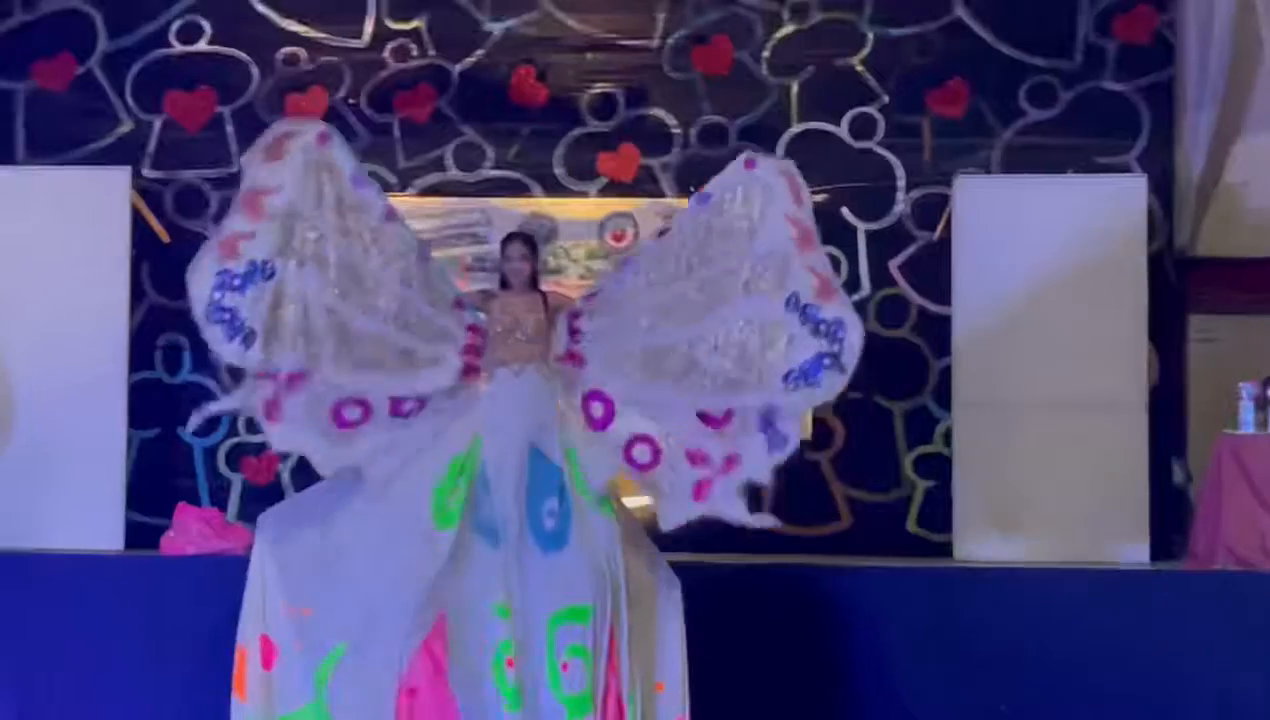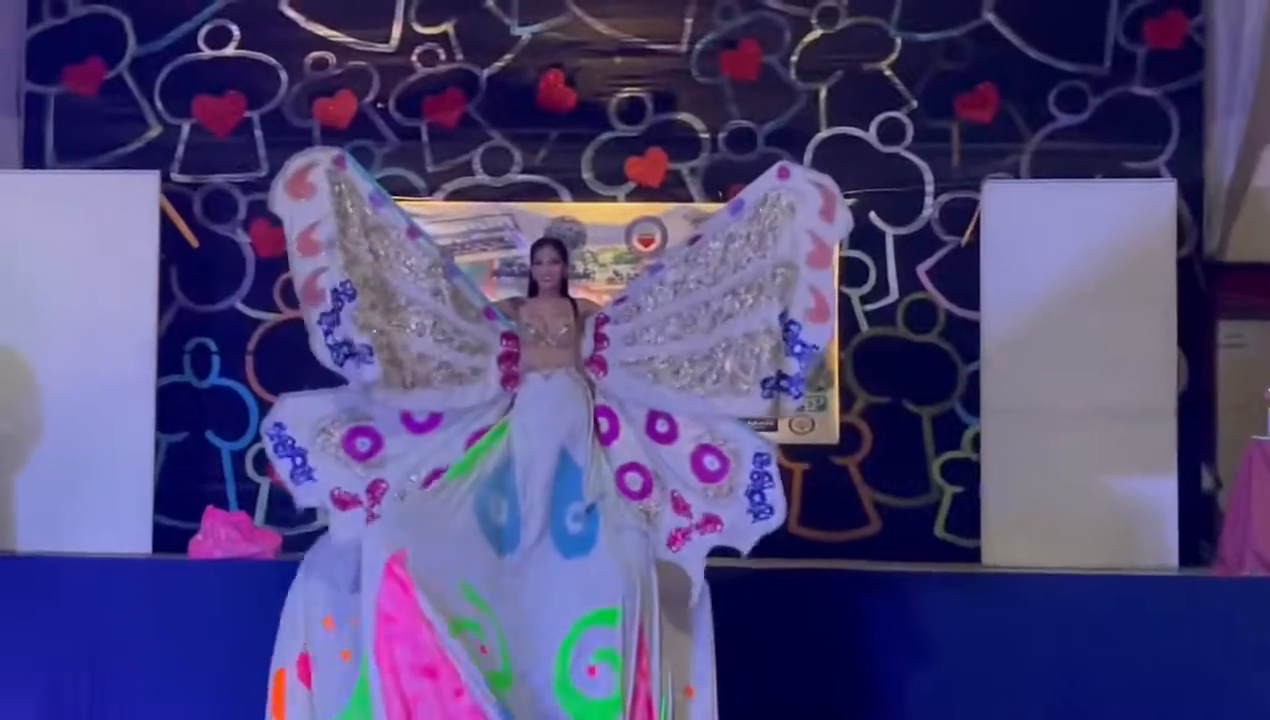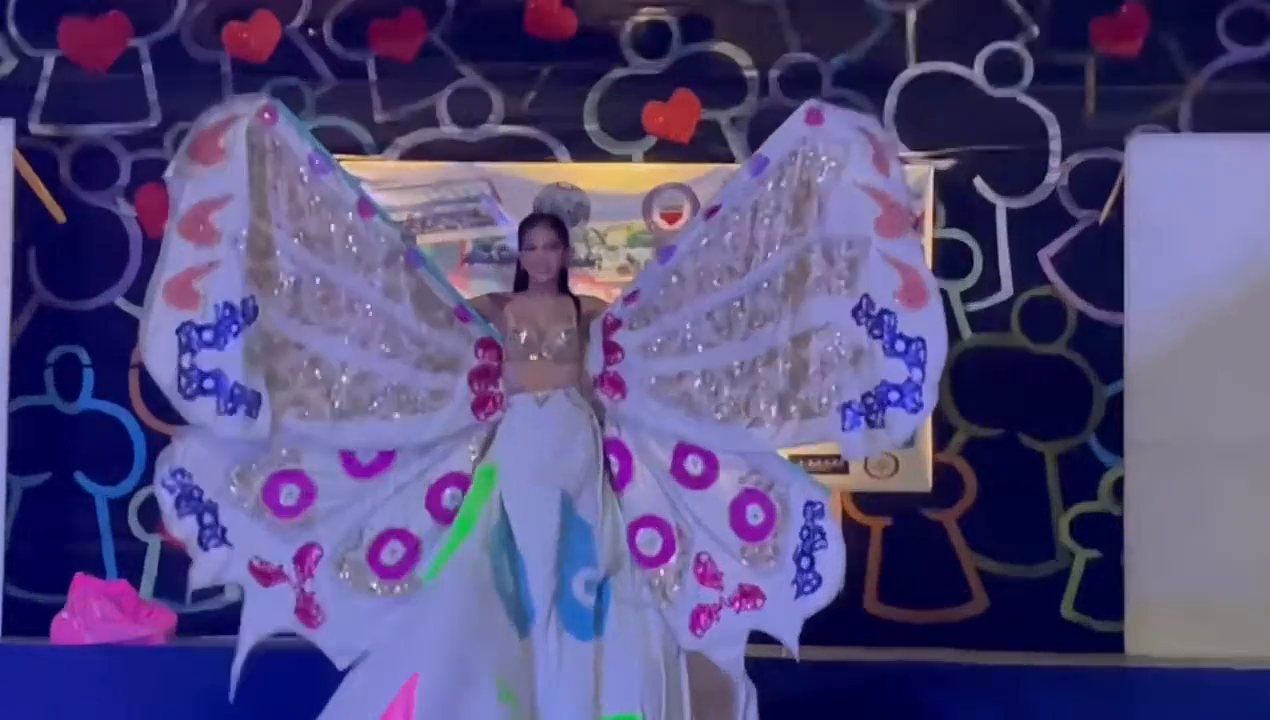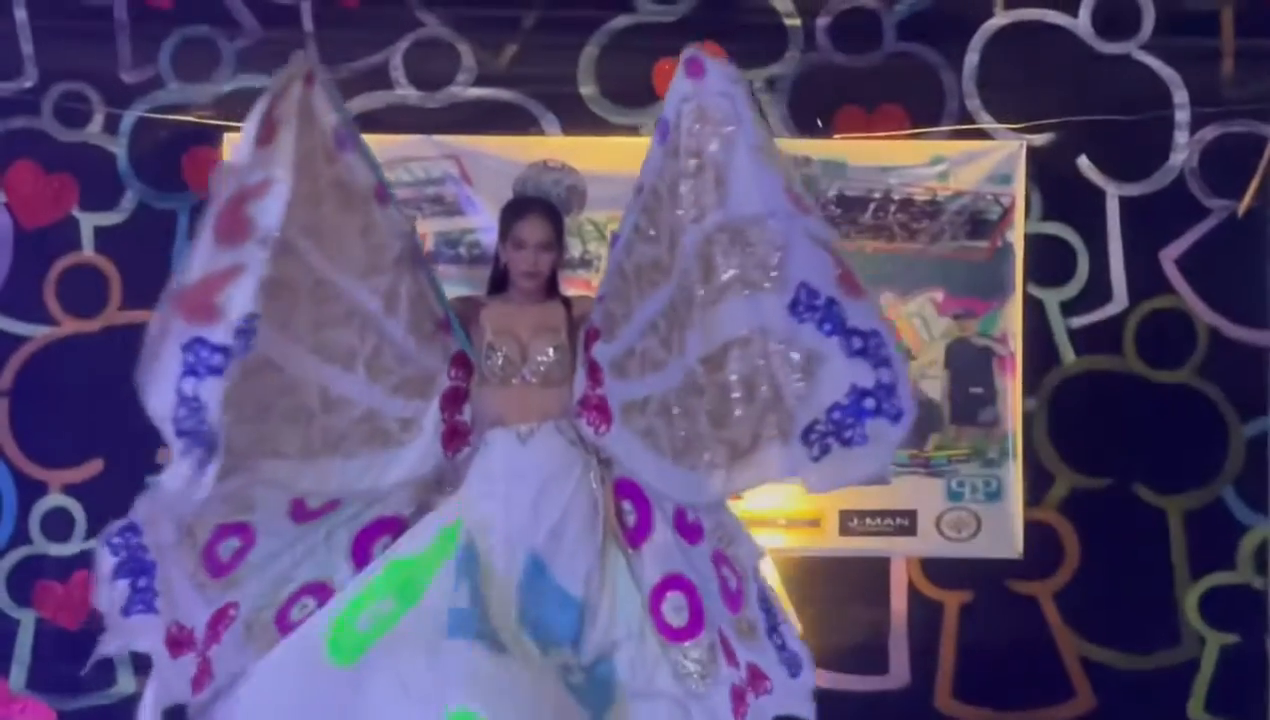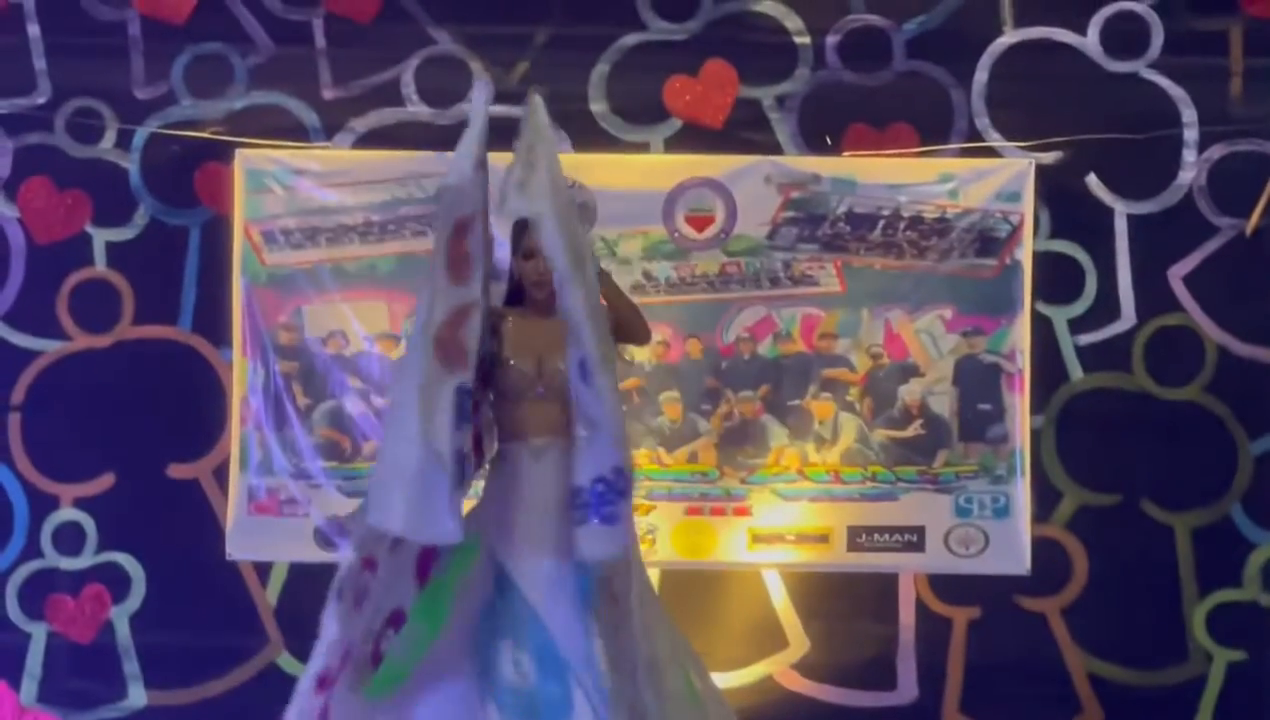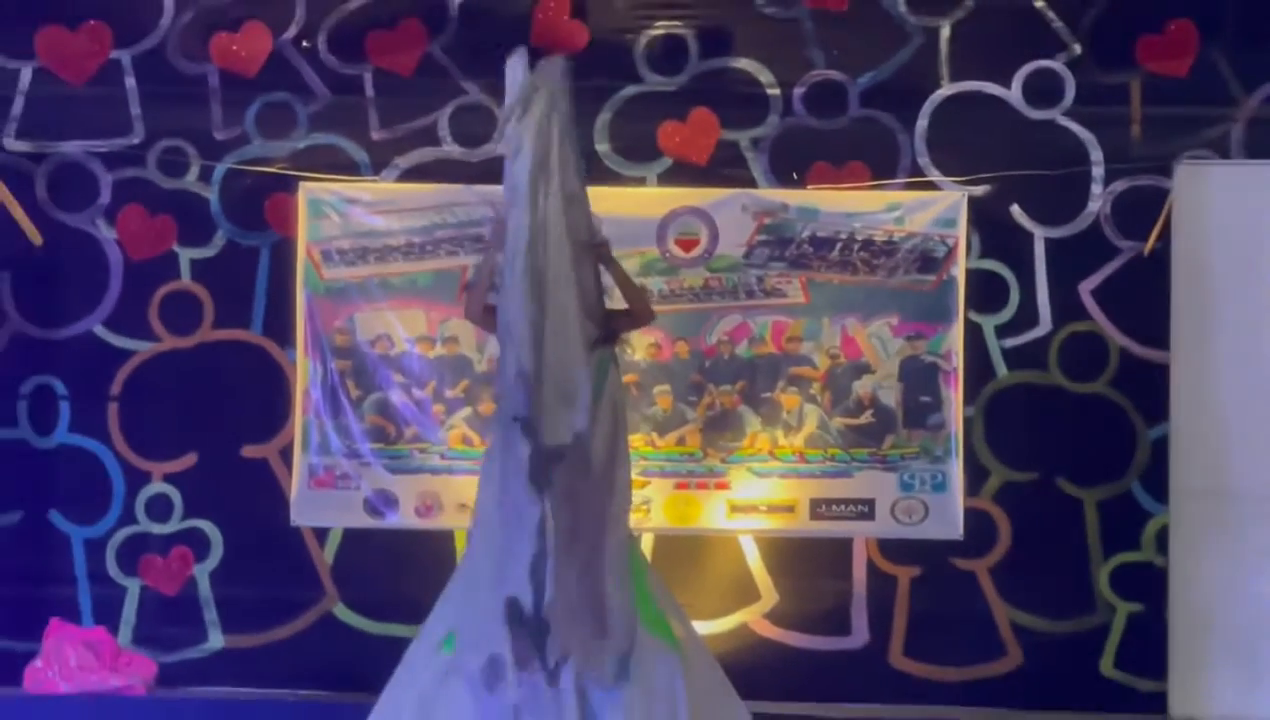
dt=0.7s
person 1, frame 1
left shoulder: (558, 306)
right shoulder: (479, 305)
left elbow: (632, 298)
right elbow: (409, 283)
left hip: (546, 418)
right hip: (491, 419)
left knee: (552, 537)
right knee: (487, 534)
person 1, frame 2
left shoulder: (588, 311)
right shoulder: (510, 310)
left elbow: (654, 305)
right elbow: (446, 299)
left hip: (576, 421)
right hip: (524, 422)
left knee: (581, 542)
right knee: (513, 529)
person 1, frame 3
left shoulder: (592, 312)
right shoulder: (492, 312)
left elbow: (677, 293)
right elbow: (405, 291)
left hip: (580, 453)
right hip: (511, 457)
left knee: (583, 603)
right knee: (500, 595)
person 1, frame 4
left shoulder: (583, 316)
right shoulder: (464, 315)
left elbow: (657, 283)
right elbow: (383, 294)
left hip: (569, 490)
right hip: (491, 487)
left knee: (572, 636)
right knee: (459, 630)
person 1, frame 5
right shoulder: (496, 327)
left elbow: (638, 330)
left hip: (574, 506)
right hip: (514, 498)
left knee: (583, 635)
right knee: (502, 640)
person 1, frame 6
left shoulder: (596, 328)
right shoulder: (521, 328)
left elbow: (645, 313)
right elbow: (472, 308)
left wrist: (608, 260)
right wrist: (497, 244)
left hip: (582, 478)
right hip: (532, 473)
left knee: (588, 584)
right knee: (522, 583)
